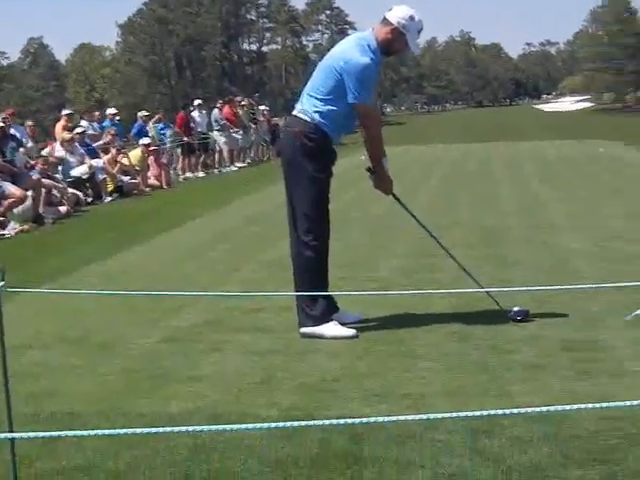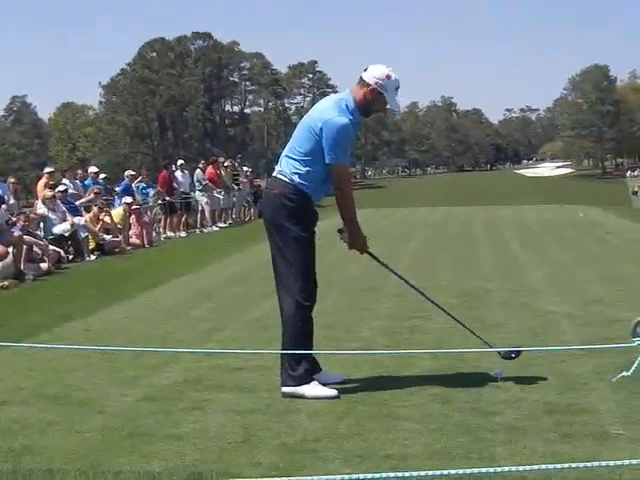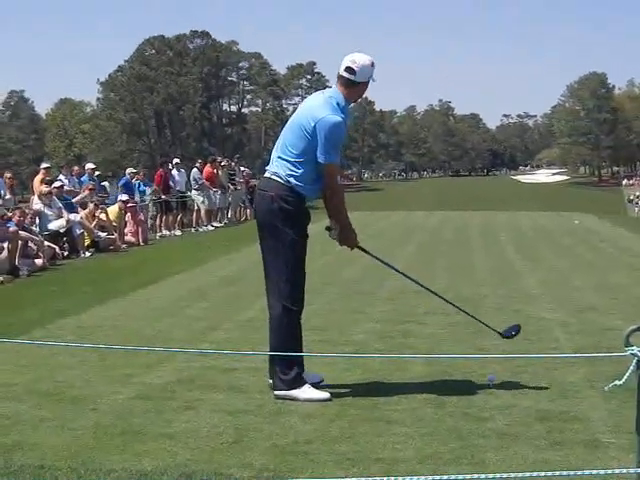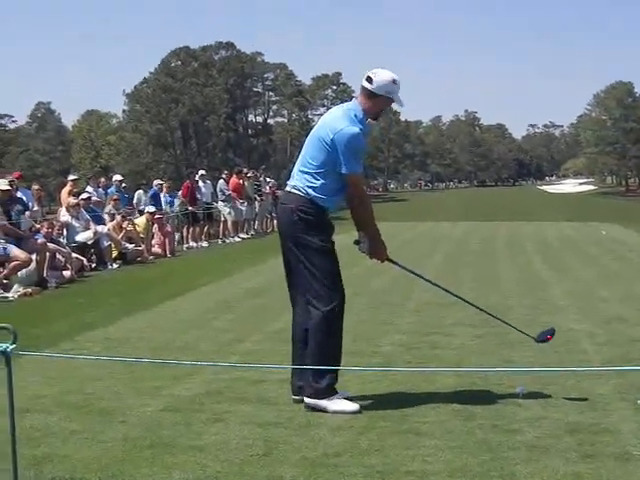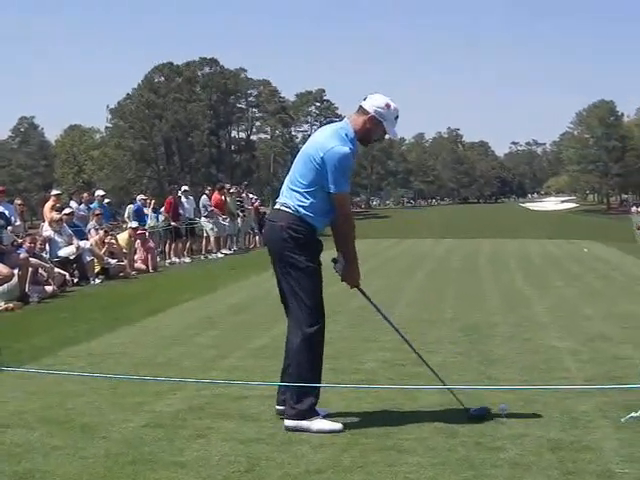
dt=0.4s
person 1, frame 1
left shoulder: (363, 47)
right shoulder: (360, 59)
left elbow: (370, 114)
right elbow: (368, 121)
left wrist: (381, 160)
right wrist: (380, 172)
left hip: (312, 140)
right hip: (306, 141)
left knee: (316, 229)
right knee: (310, 231)
left ankle: (322, 308)
right ankle: (313, 317)
person 1, frame 2
left shoulder: (340, 107)
right shoulder: (338, 120)
left elbow: (341, 179)
right elbow: (341, 183)
left wrist: (351, 226)
right wrist: (354, 232)
left hip: (290, 200)
right hip: (288, 202)
left knee: (299, 288)
right knee: (299, 290)
left ankle: (305, 367)
right ankle: (296, 377)
person 1, frame 3
left shoulder: (321, 100)
right shoulder: (331, 119)
left elbow: (324, 178)
right elbow: (331, 183)
left wrist: (336, 220)
right wrist: (345, 227)
left hip: (275, 196)
right hip: (283, 202)
left knee: (285, 290)
right knee: (288, 294)
left ankle: (283, 369)
right ankle: (287, 380)
person 1, frame 4
left shoulder: (343, 116)
right shoulder: (349, 130)
left elbow: (349, 190)
right elbow: (357, 192)
left wrist: (364, 233)
right wrist: (375, 238)
left hip: (297, 210)
right hip: (305, 214)
left knee: (307, 301)
right knee: (328, 299)
left ankle: (304, 382)
right ankle: (319, 389)
person 1, frame 5
left shoulder: (333, 133)
right shoulder: (340, 149)
left elbow: (335, 210)
right elbow: (343, 213)
left wrist: (344, 256)
right wrist: (351, 263)
left hip: (284, 228)
right hip: (294, 233)
left knee: (301, 319)
right knee: (309, 321)
left ankle: (289, 396)
right ankle: (300, 411)
